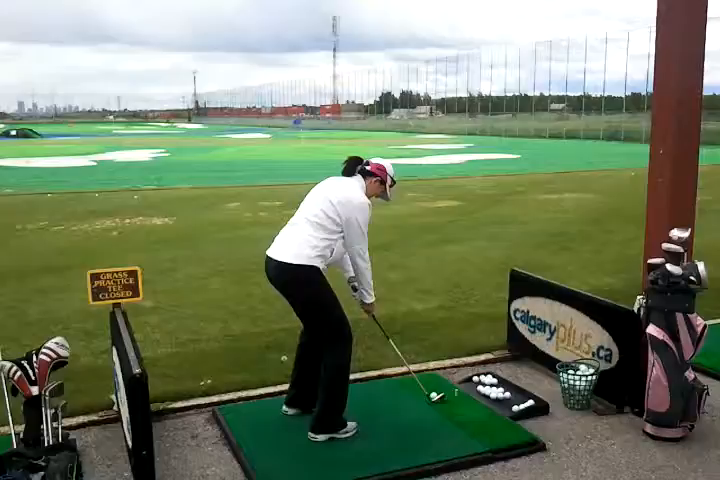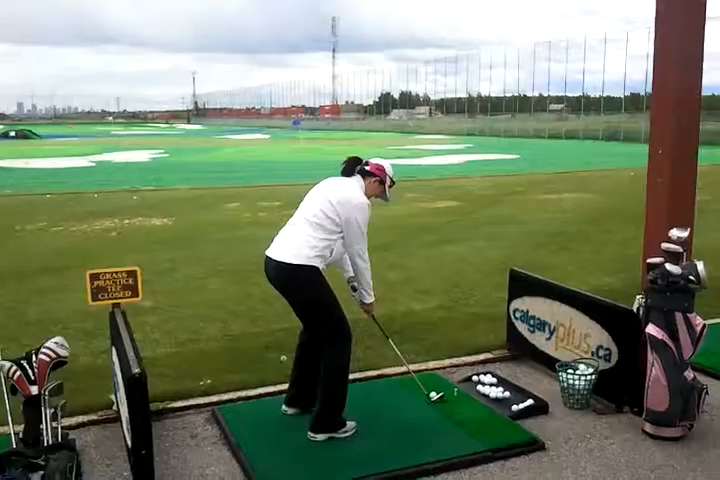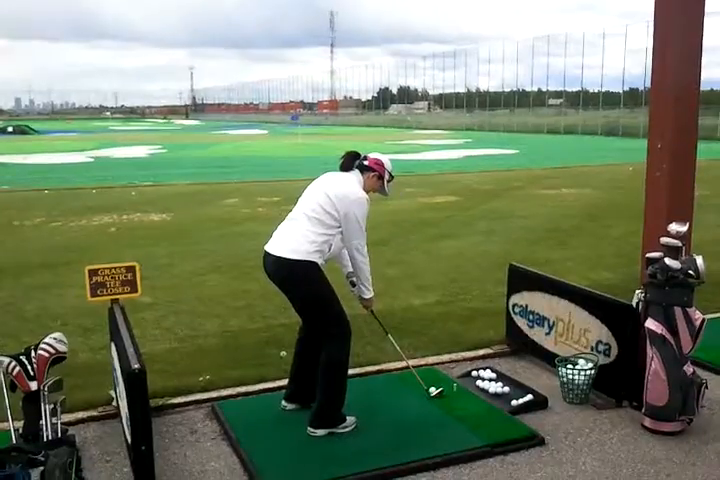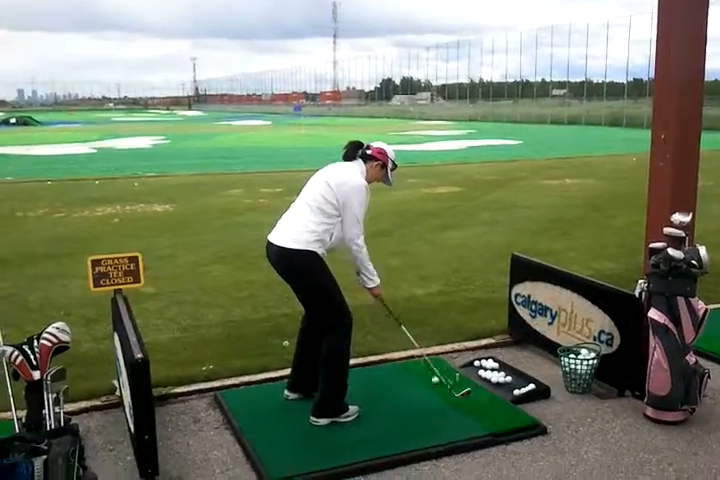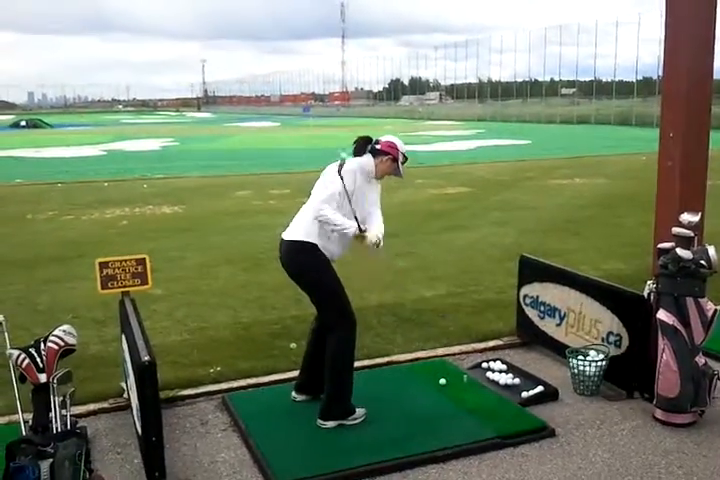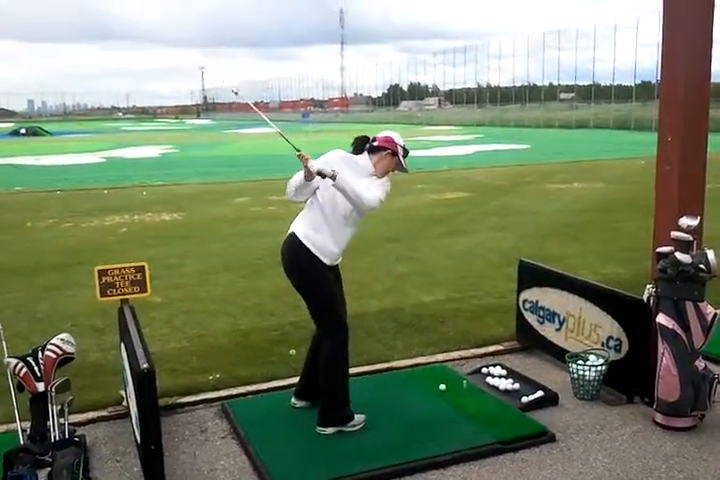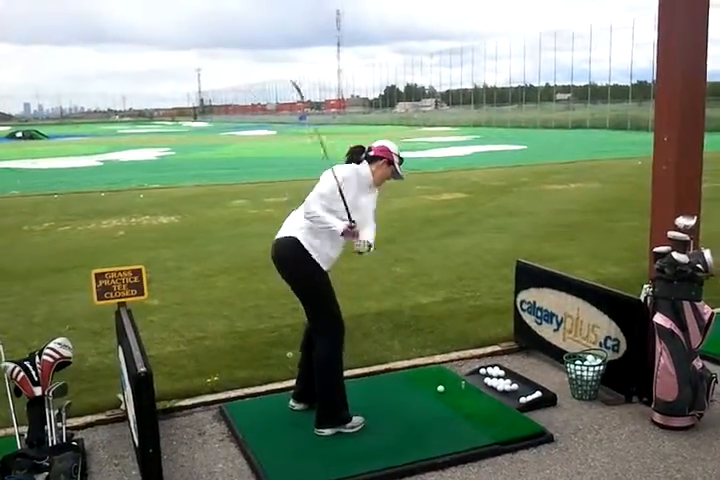
dt=0.3s
person 1, frame 1
left shoulder: (335, 184)
right shoulder: (358, 201)
right elbow: (359, 253)
left wrist: (352, 280)
right wrist: (367, 297)
left hip: (277, 261)
right hip: (299, 269)
left knee: (316, 328)
right knee: (339, 337)
left ankle: (299, 399)
right ankle: (327, 423)
person 1, frame 2
left shoulder: (334, 184)
right shoulder: (357, 202)
right elbow: (358, 253)
left wrist: (351, 279)
right wrist: (366, 296)
left hip: (276, 261)
right hip: (298, 269)
left knee: (316, 328)
right knee: (338, 336)
left ankle: (298, 399)
right ankle: (326, 423)
person 1, frame 3
left shoulder: (332, 179)
right shoulder: (356, 197)
right elbow: (358, 249)
left wrist: (350, 277)
right wrist: (366, 292)
left hip: (275, 256)
right hip: (297, 264)
left knee: (315, 323)
right knee: (338, 332)
left ankle: (298, 394)
right ankle: (326, 418)
person 1, frame 4
left shoulder: (339, 170)
right shoulder: (356, 184)
left elbow: (342, 230)
right elbow: (354, 238)
left wrist: (361, 271)
right wrist: (371, 280)
left hip: (279, 246)
right hip: (298, 253)
left knee: (318, 313)
right knee: (338, 321)
left ankle: (301, 384)
right ankle: (328, 407)
person 1, frame 5
left shoulder: (373, 185)
right shoulder: (350, 167)
left elbow: (376, 218)
right elbow: (322, 211)
left wrist: (373, 235)
right wrist: (352, 229)
left hip: (311, 250)
right hip: (303, 249)
left knee: (329, 316)
right knee: (343, 322)
left ankle: (308, 386)
right ankle: (335, 410)
person 1, frame 6
left shoulder: (380, 183)
right shoulder: (338, 159)
left elbow: (367, 202)
right elbow: (294, 193)
left wrist: (332, 177)
right wrist: (308, 175)
left hip: (326, 258)
right hip: (302, 250)
left knee: (330, 321)
right knee: (335, 327)
left ankle: (307, 392)
right ankle: (334, 416)
person 1, frame 7
left shoulder: (370, 192)
right shoulder: (346, 174)
left elbow: (367, 225)
right elbow: (311, 208)
left wrist: (365, 241)
right wrist: (341, 227)
left hip: (299, 252)
right hip: (297, 250)
left knee: (319, 321)
right knee: (331, 328)
left ankle: (305, 394)
right ankle: (331, 417)
